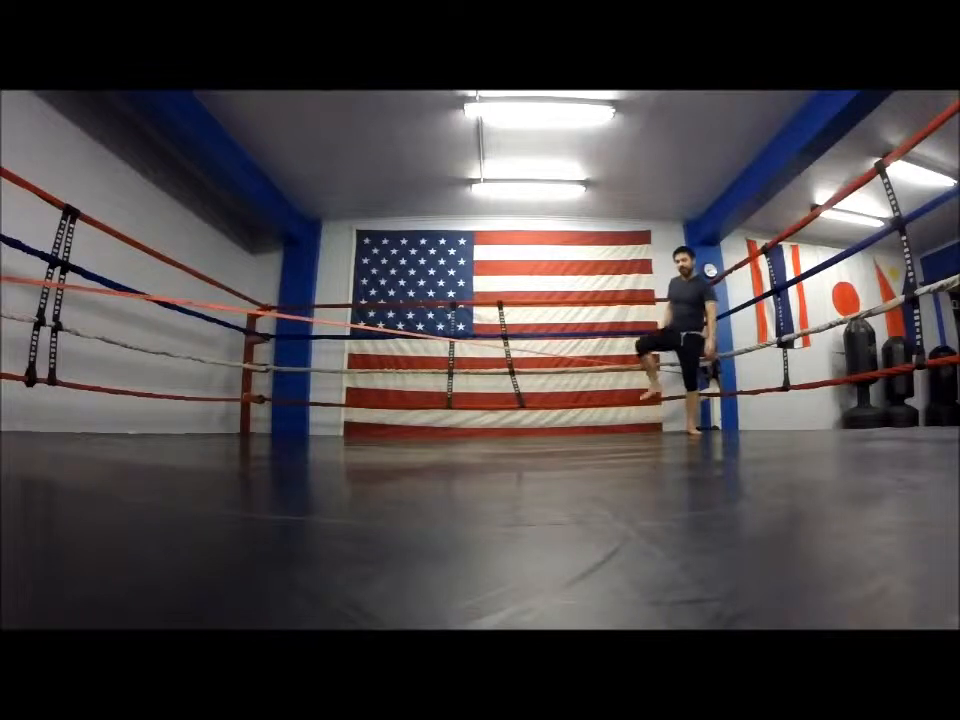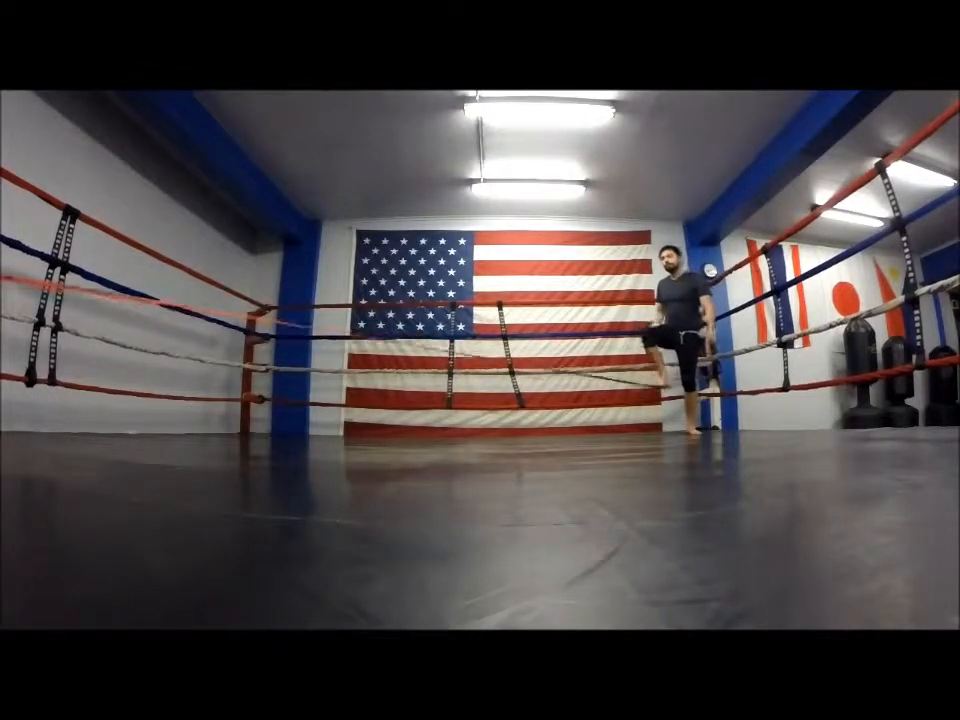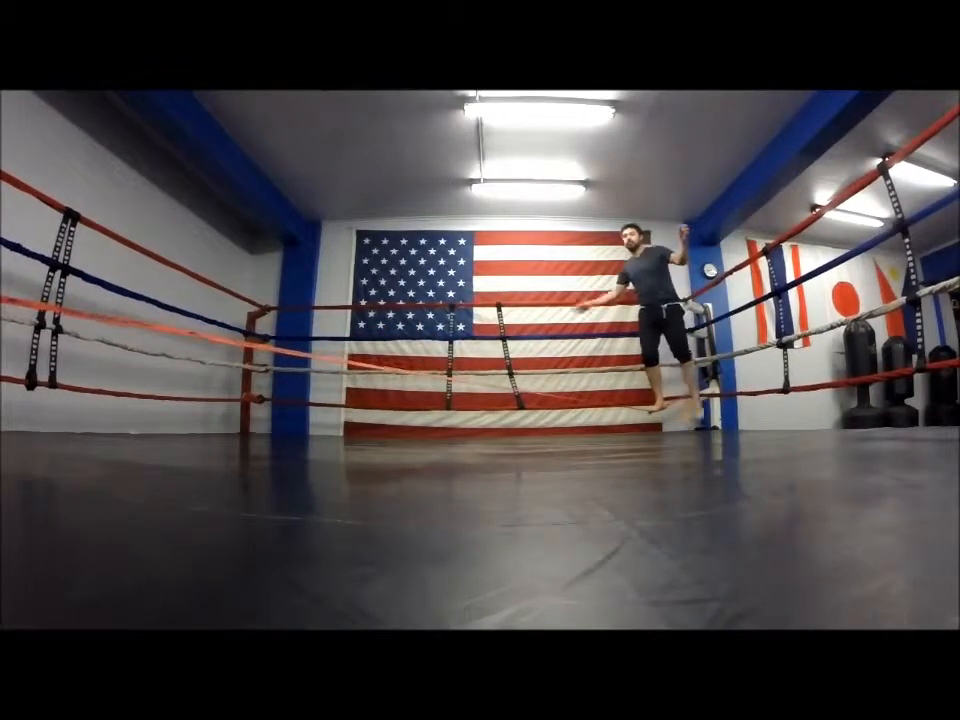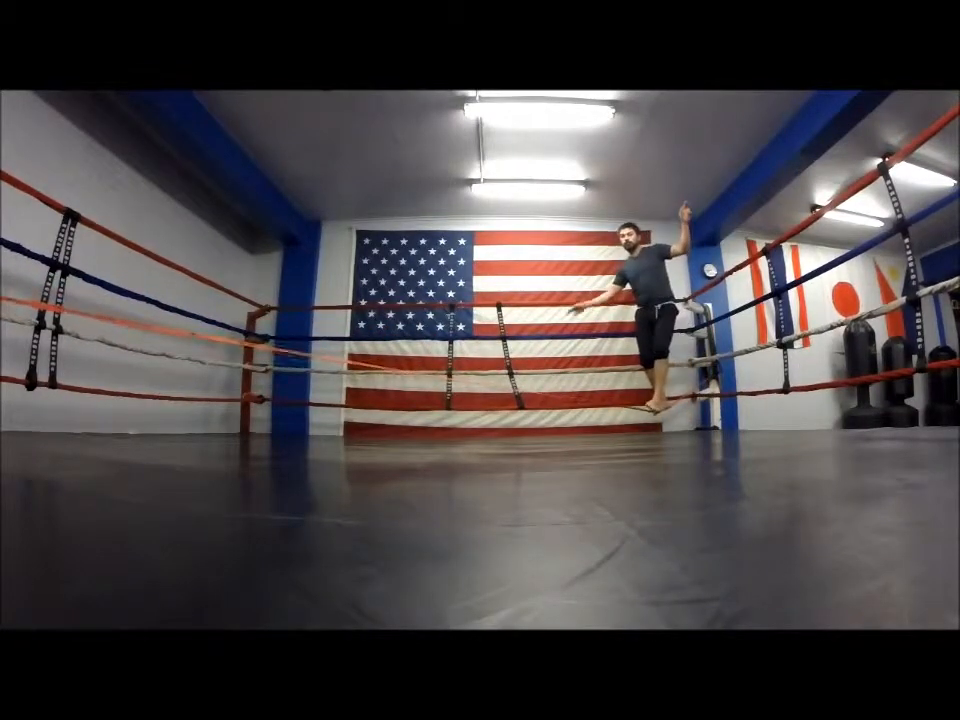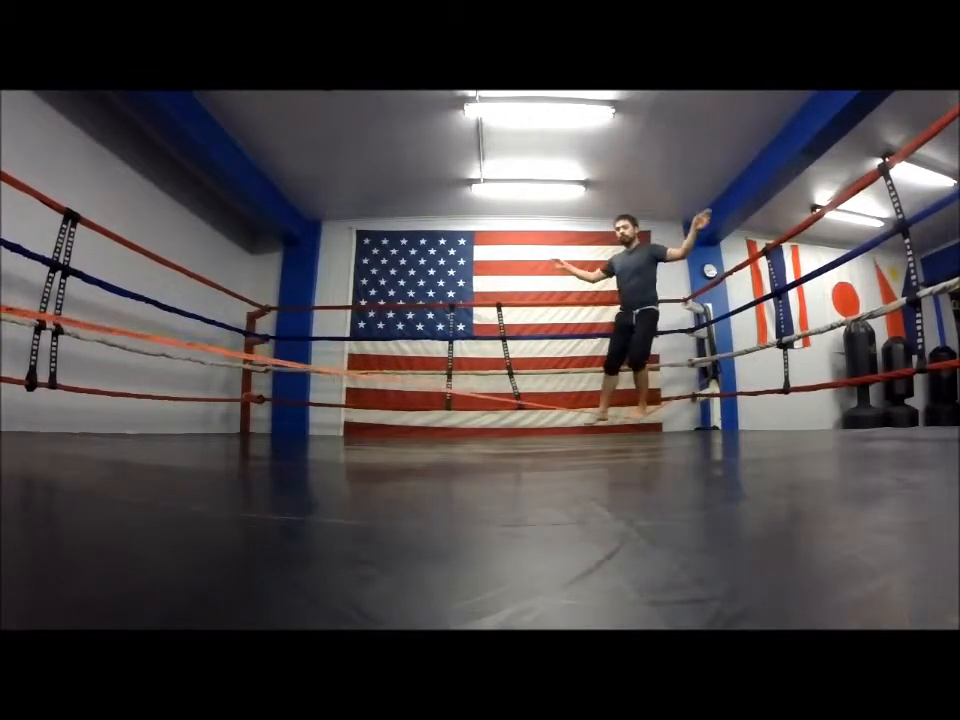
dt=1s
person 1, frame 1
left shoulder: (703, 285)
right shoulder: (674, 283)
left elbow: (711, 313)
left wrist: (710, 340)
right wrist: (662, 333)
left hip: (691, 337)
right hip: (673, 332)
left knee: (691, 381)
right knee: (642, 343)
left ankle: (691, 425)
right ankle: (654, 385)
person 1, frame 2
left shoulder: (694, 279)
right shoulder: (662, 284)
left elbow: (707, 306)
left wrist: (710, 327)
right wrist: (652, 330)
left hip: (689, 334)
right hip: (669, 330)
left knee: (689, 380)
right knee: (650, 335)
left ankle: (691, 425)
right ankle: (663, 377)
person 1, frame 3
left shoulder: (657, 252)
right shoulder: (626, 268)
left elbow: (681, 260)
right elbow: (615, 293)
left wrist: (684, 241)
right wrist: (591, 302)
left hip: (669, 308)
right hip: (647, 312)
left knee: (682, 352)
right knee: (649, 356)
left ankle: (694, 399)
right ankle: (660, 400)
person 1, frame 4
left shoulder: (655, 251)
right shoulder: (625, 268)
left elbow: (682, 249)
right elbow: (609, 293)
left wrist: (684, 223)
right wrist: (587, 304)
left hip: (665, 308)
right hip: (644, 312)
left knee: (660, 349)
right knee: (646, 357)
left ankle: (656, 397)
right ankle: (662, 400)
person 1, frame 5
left shoulder: (650, 250)
right shoulder: (616, 260)
left elbow: (680, 252)
right elbow: (593, 277)
left wrist: (694, 229)
right wrist: (569, 268)
left hip: (645, 313)
right hip: (624, 315)
left knee: (637, 359)
right knee: (611, 361)
left ankle: (642, 407)
right ankle: (602, 410)
